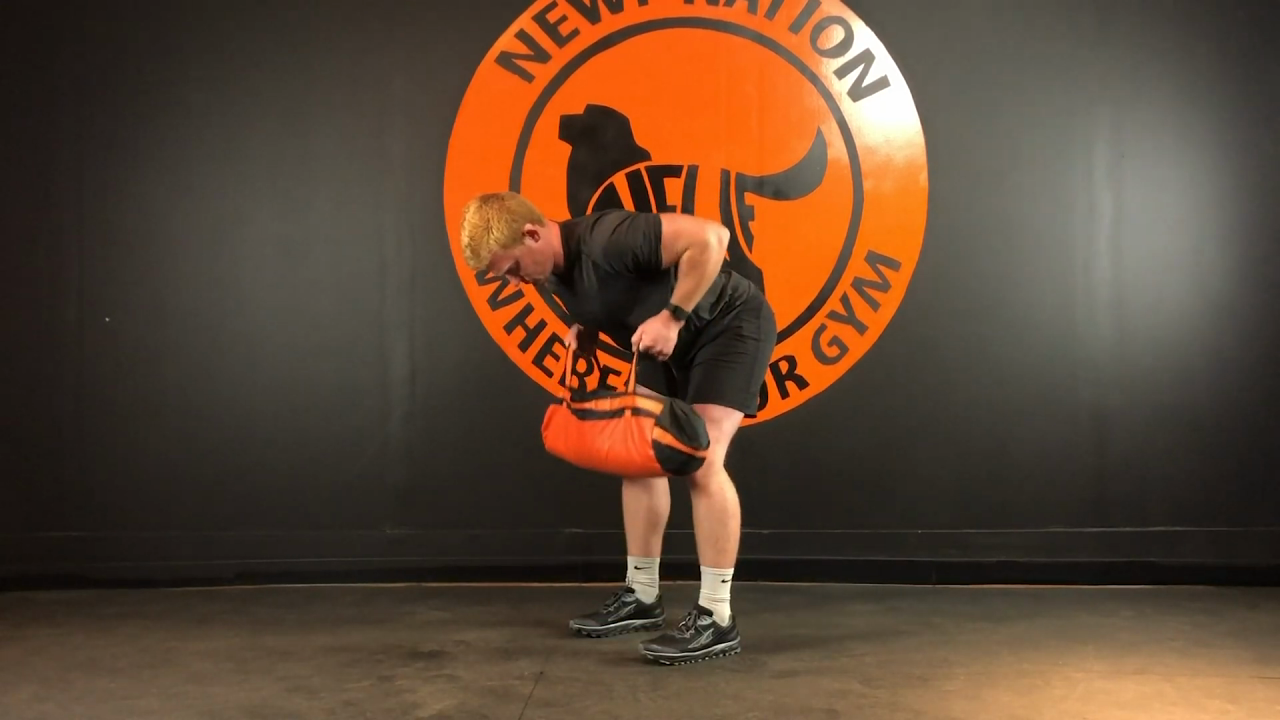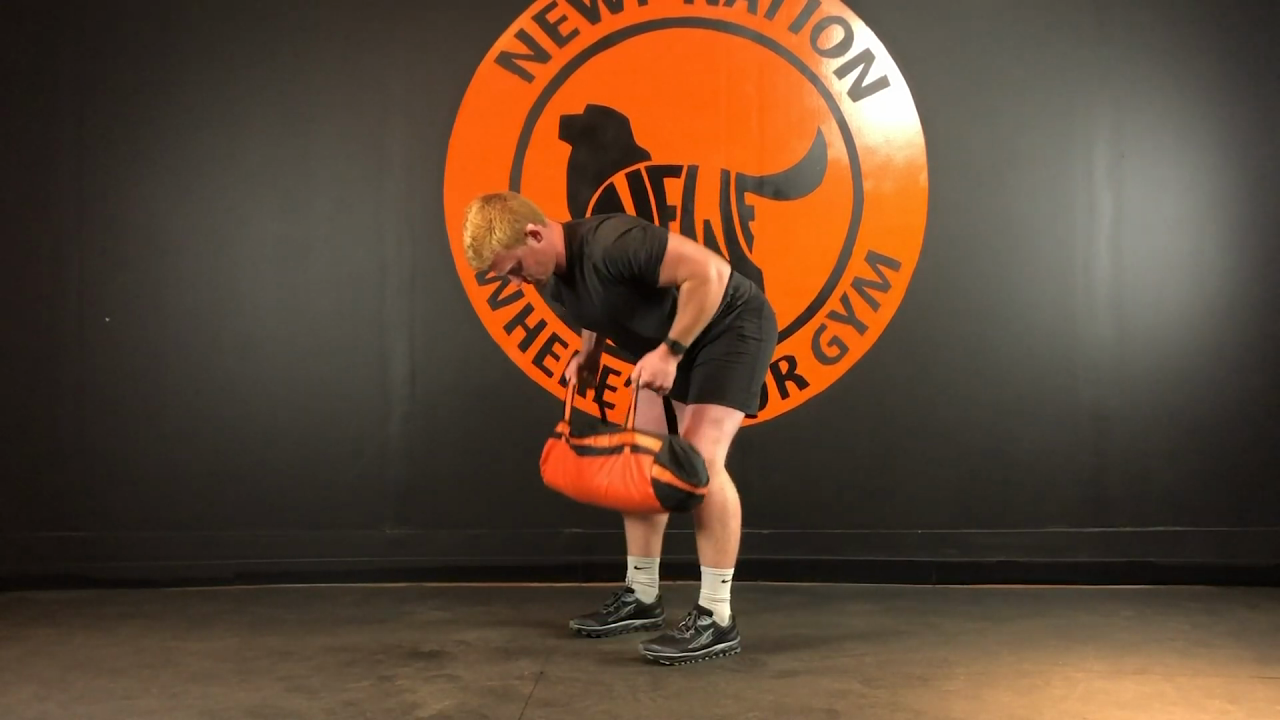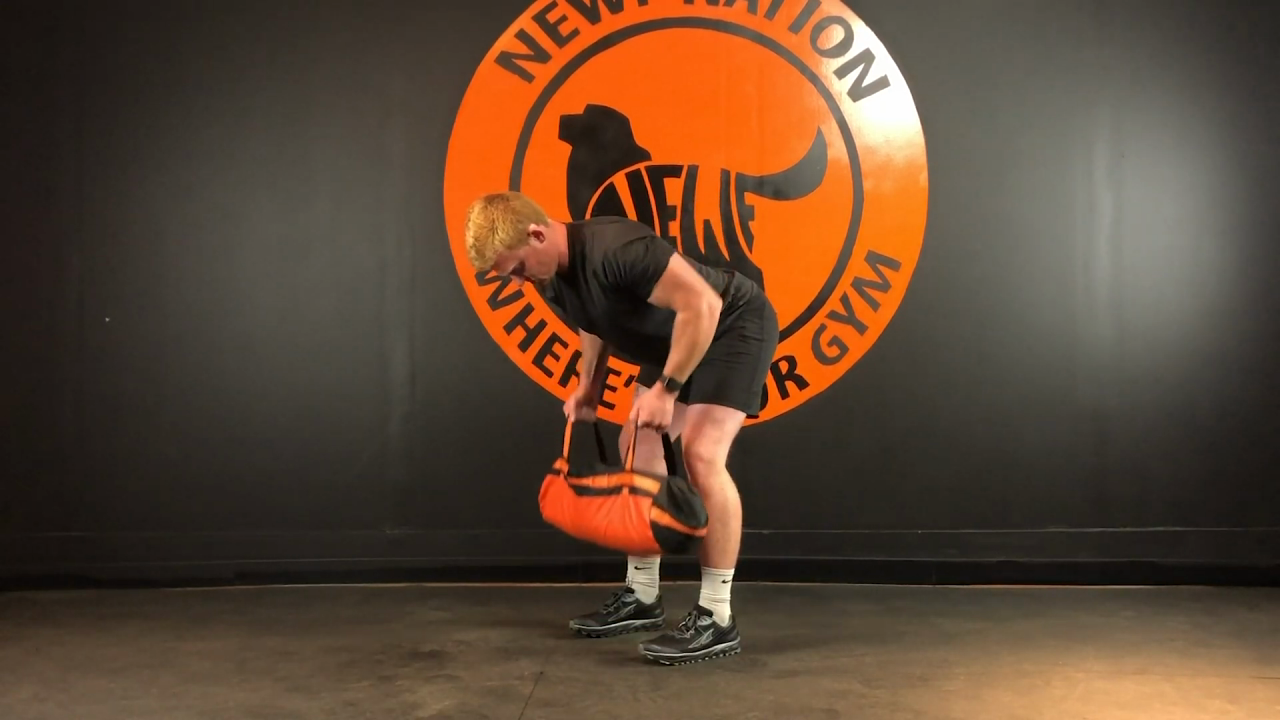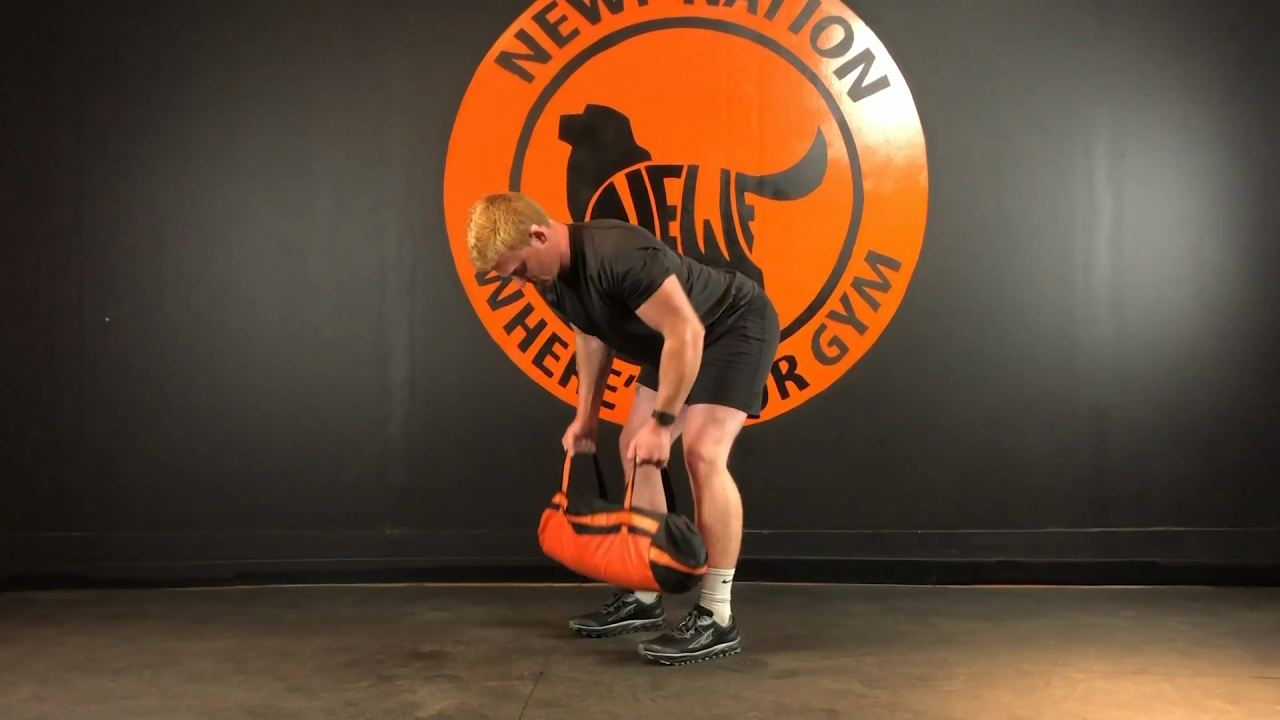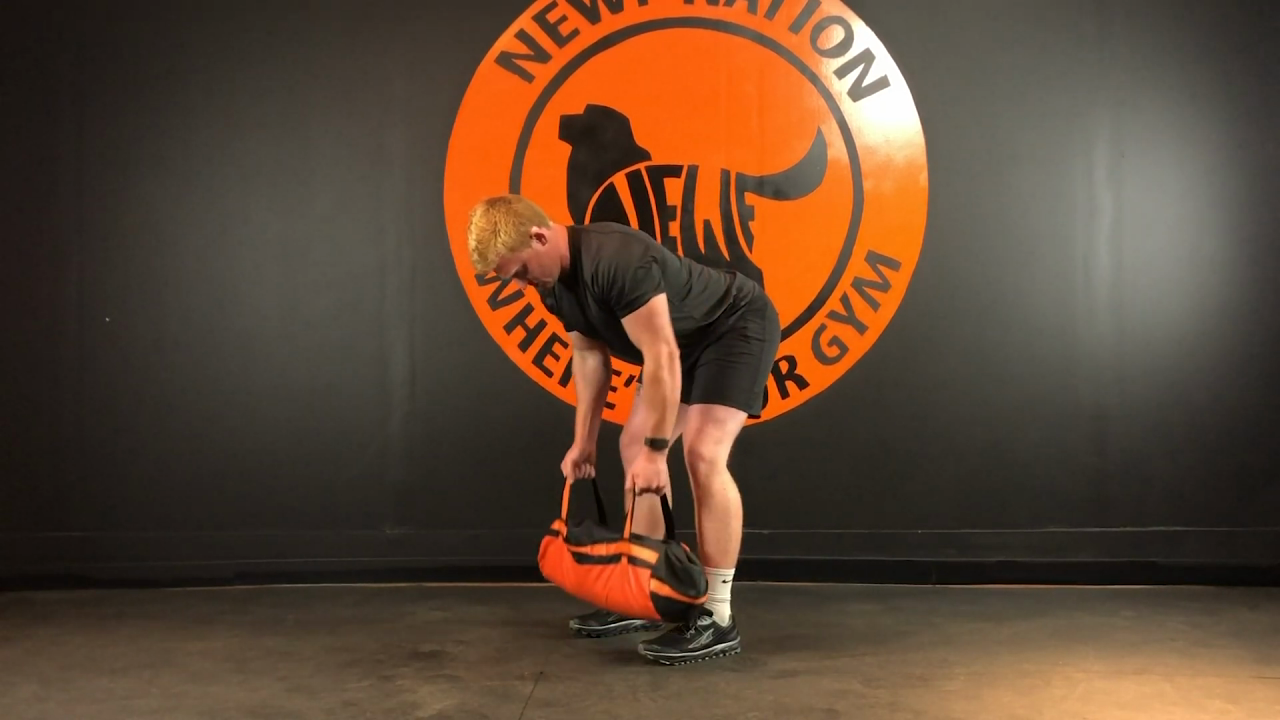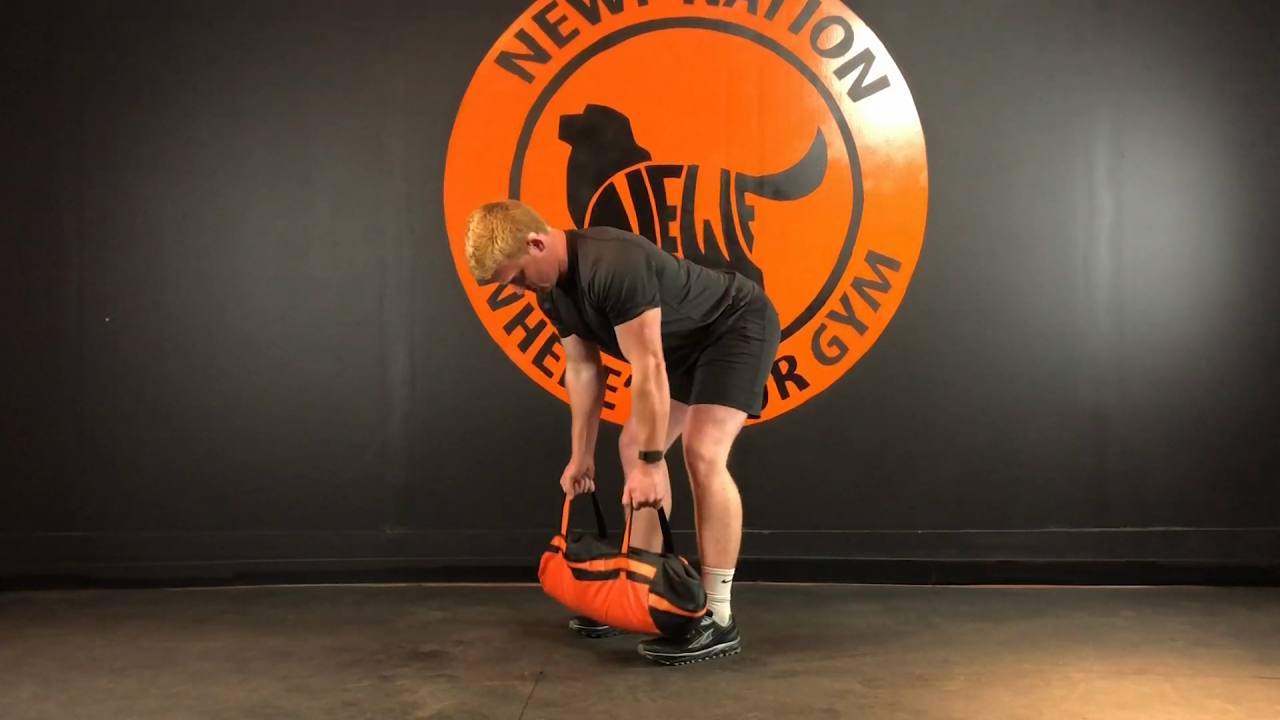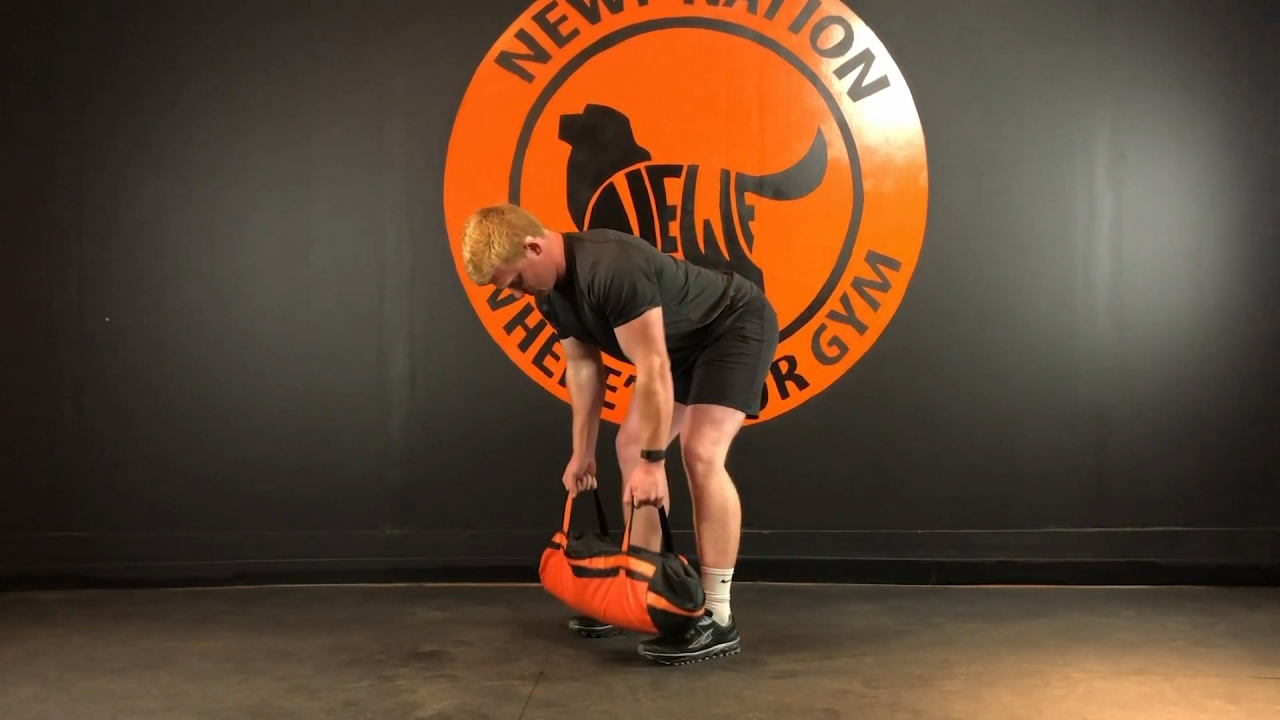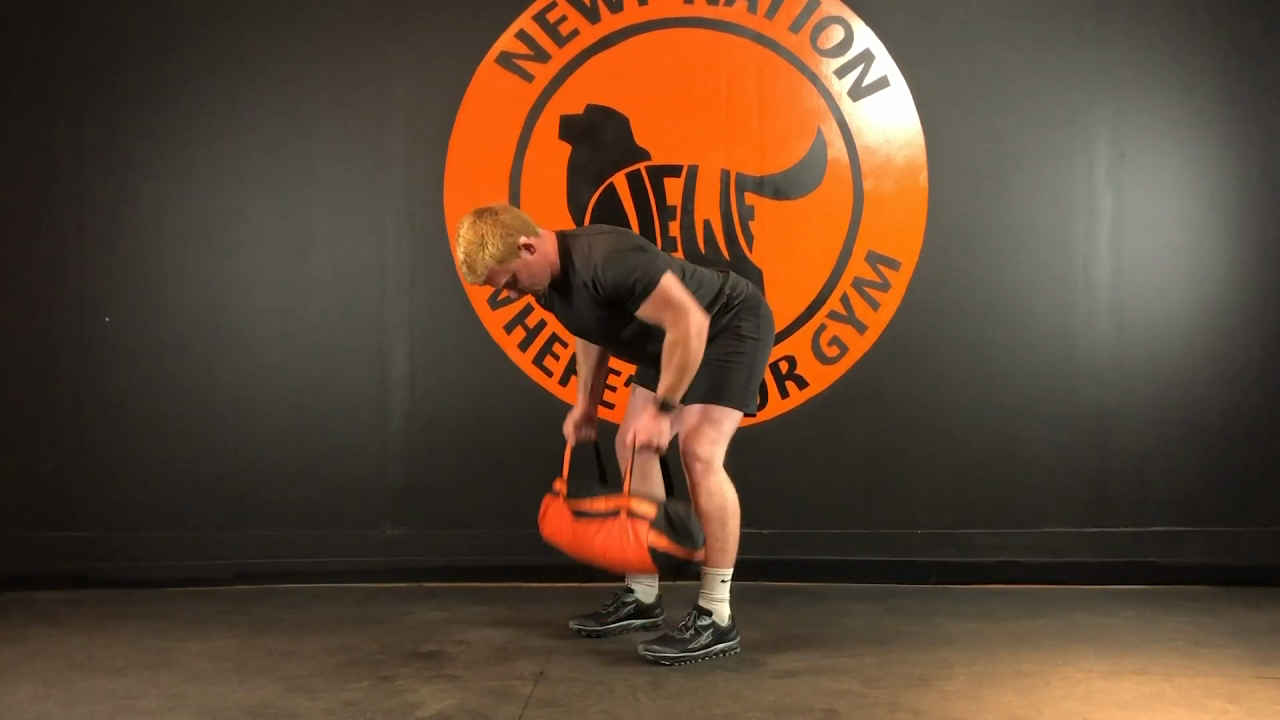
dt=0.2s
person 1, frame 1
left shoulder: (607, 240)
right shoulder: (554, 269)
left elbow: (711, 239)
left wrist: (671, 317)
right wrist: (586, 329)
left hip: (731, 323)
right hip: (675, 337)
left knee: (700, 454)
left ankle: (717, 618)
right ankle: (642, 597)
person 1, frame 2
left shoulder: (611, 243)
right shoulder: (553, 274)
left elbow: (711, 273)
left wrist: (670, 353)
right wrist: (588, 353)
left hip: (733, 323)
right hip: (672, 337)
left knee: (702, 455)
left ankle: (717, 617)
right ankle: (642, 596)
person 1, frame 3
left shoulder: (615, 249)
right shoulder: (553, 278)
left elbow: (702, 306)
left wrist: (667, 391)
right wrist: (588, 385)
left hip: (734, 324)
right hip: (674, 337)
left knee: (702, 455)
right knee: (638, 447)
left ankle: (716, 618)
right ankle: (642, 597)
person 1, frame 4
left shoulder: (616, 254)
right shoulder: (554, 281)
left elbow: (687, 334)
right elbow: (594, 336)
left wrist: (662, 424)
right wrist: (586, 415)
left hip: (735, 325)
right hip: (676, 338)
left knee: (703, 455)
right knee: (635, 449)
left ankle: (717, 618)
right ankle: (642, 597)
person 1, frame 5
left shoulder: (615, 259)
right shoulder: (555, 284)
left elbow: (661, 358)
right elbow: (590, 356)
left wrist: (657, 449)
right wrist: (584, 441)
left hip: (738, 325)
right hip: (685, 336)
left knee: (703, 455)
right knee: (634, 446)
left ankle: (717, 618)
person 1, frame 6
left shoulder: (612, 266)
right shoulder: (553, 288)
left elbow: (648, 370)
right elbow: (583, 368)
left wrist: (651, 463)
right wrist: (581, 456)
left hip: (738, 326)
right hip: (683, 339)
left knee: (703, 456)
right knee: (633, 445)
left ankle: (717, 619)
person 1, frame 7
left shoulder: (610, 269)
right shoulder: (550, 290)
left elbow: (654, 372)
right elbow: (584, 365)
left wrist: (652, 463)
right wrist: (581, 454)
left hip: (735, 326)
right hip: (683, 340)
left knee: (702, 455)
right knee: (630, 447)
left ankle: (716, 619)
person 1, frame 8
left shoulder: (603, 259)
right shoulder: (548, 282)
left elbow: (690, 324)
right elbow: (592, 330)
left wrist: (663, 412)
right wrist: (586, 402)
left hip: (730, 324)
right hip: (675, 346)
left knee: (699, 454)
right knee: (632, 450)
left ankle: (716, 618)
right ankle: (642, 598)
